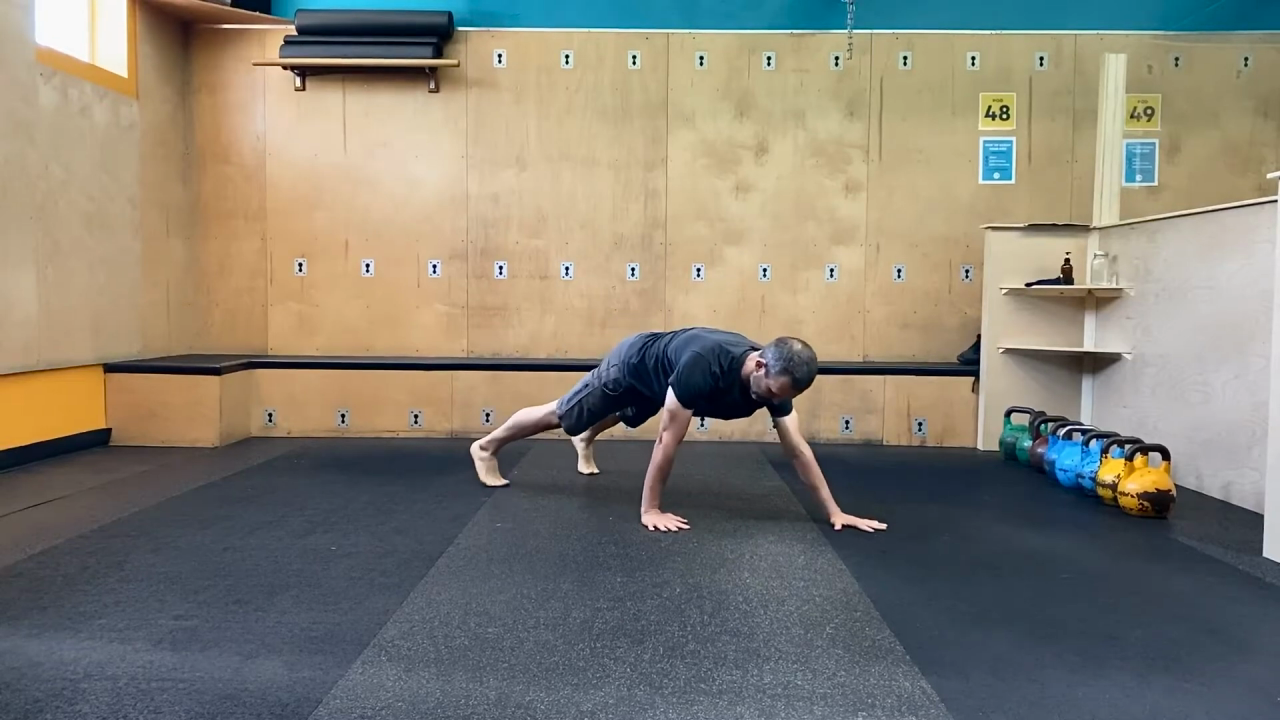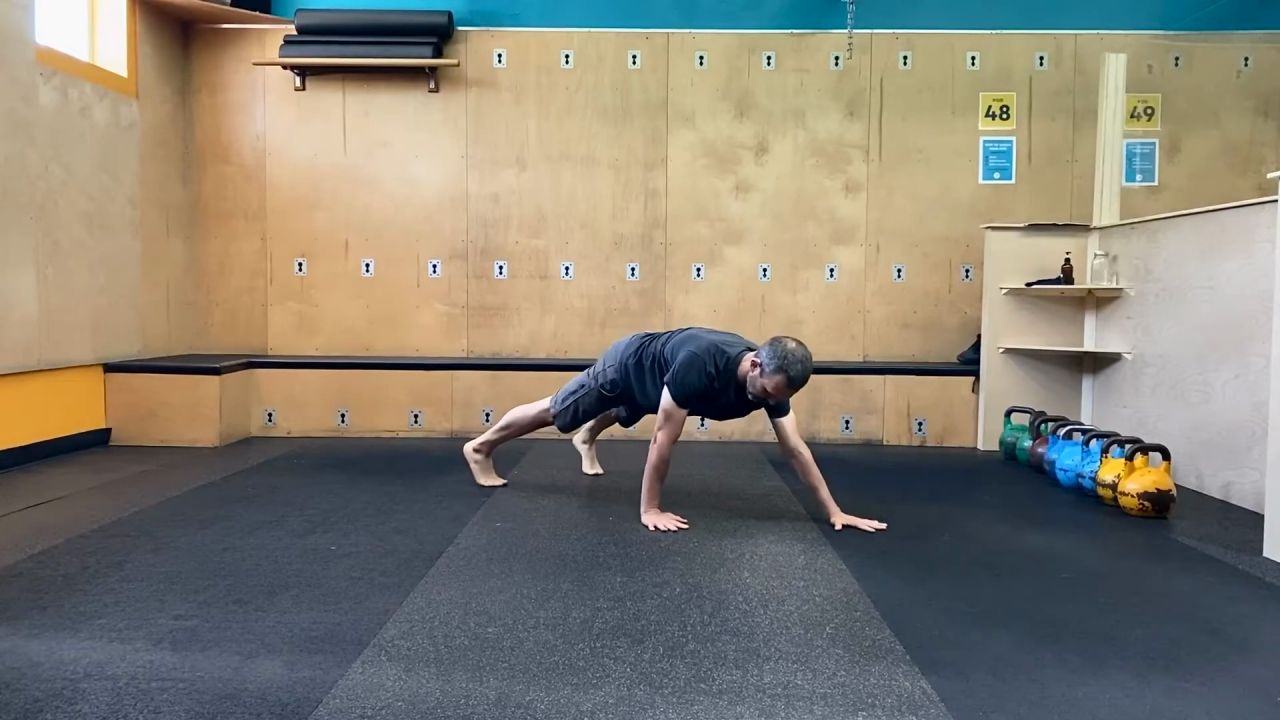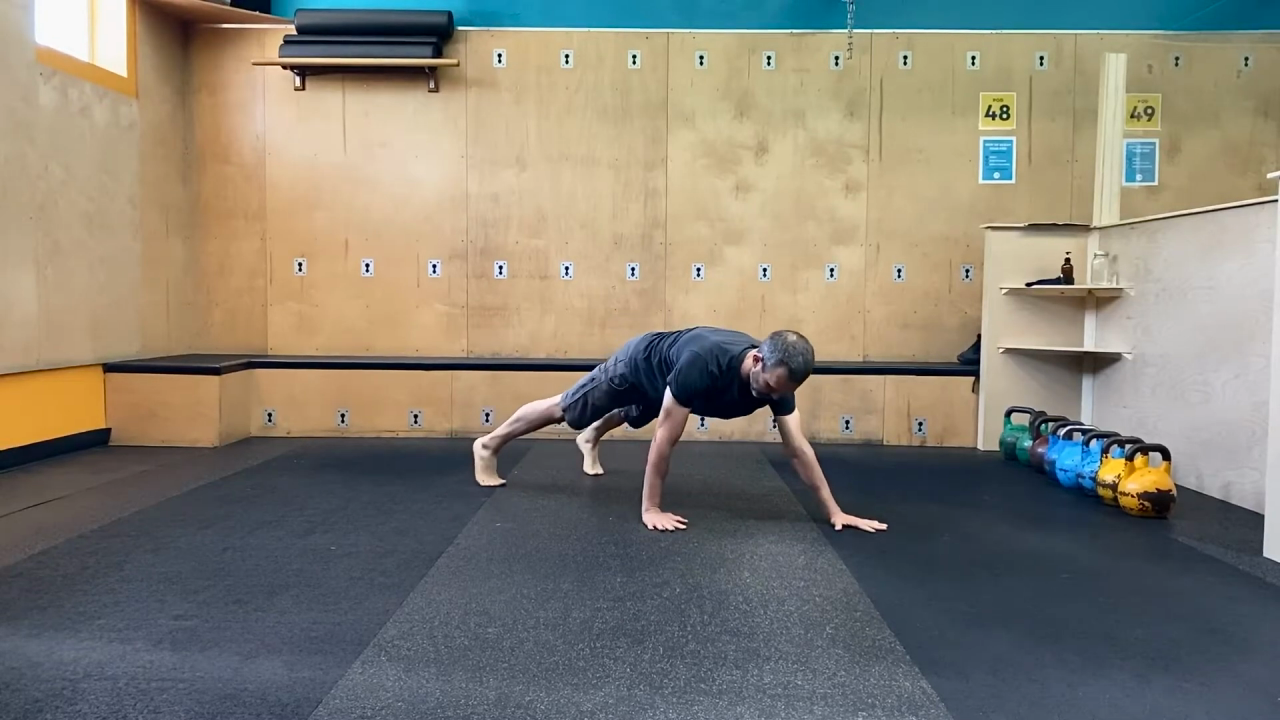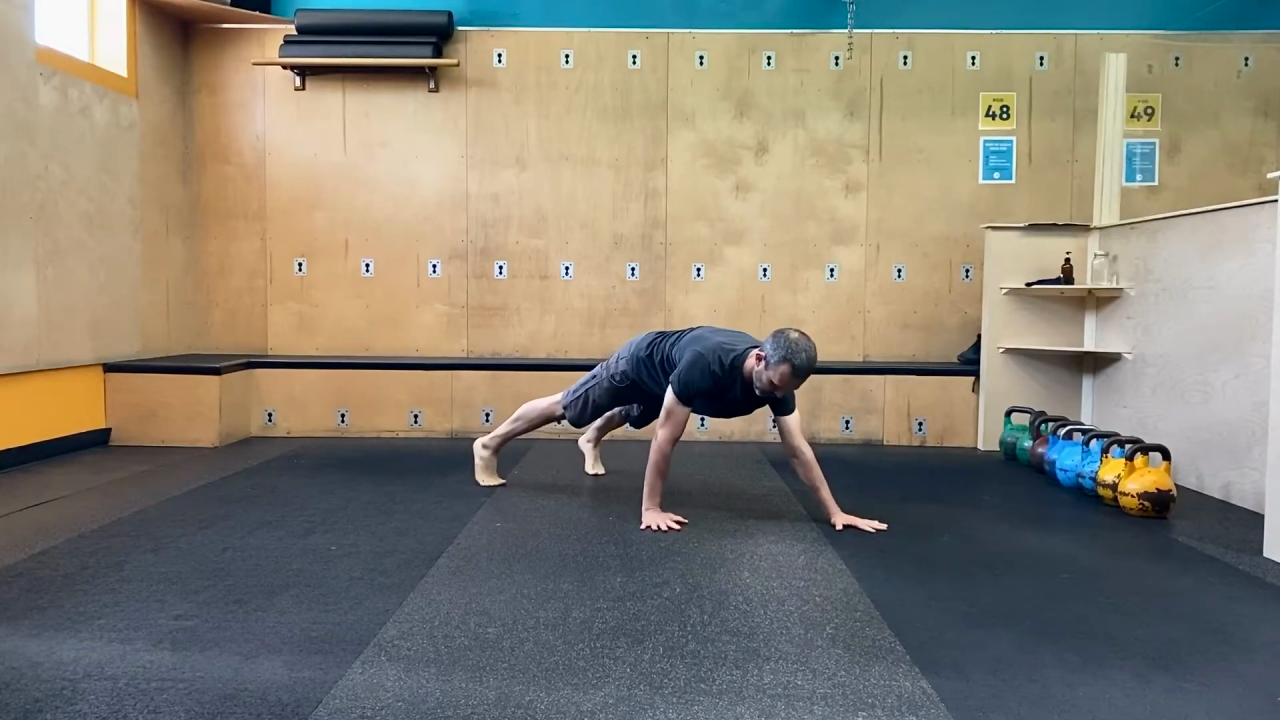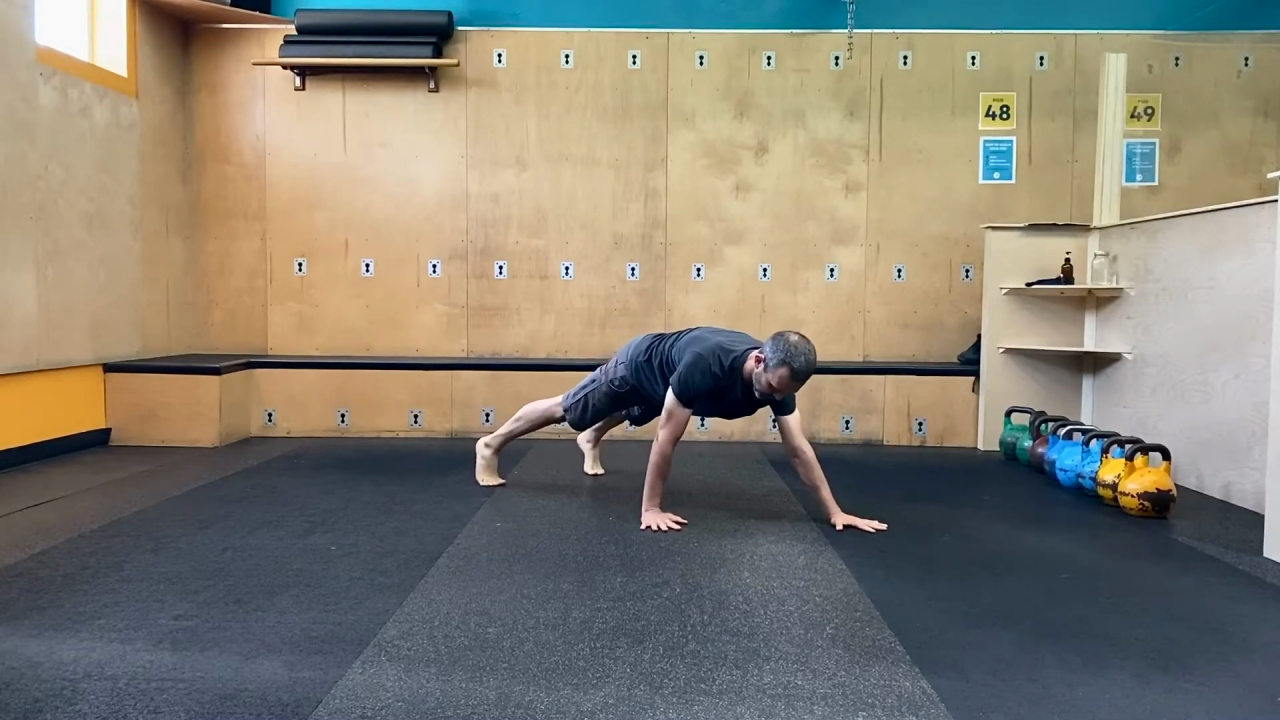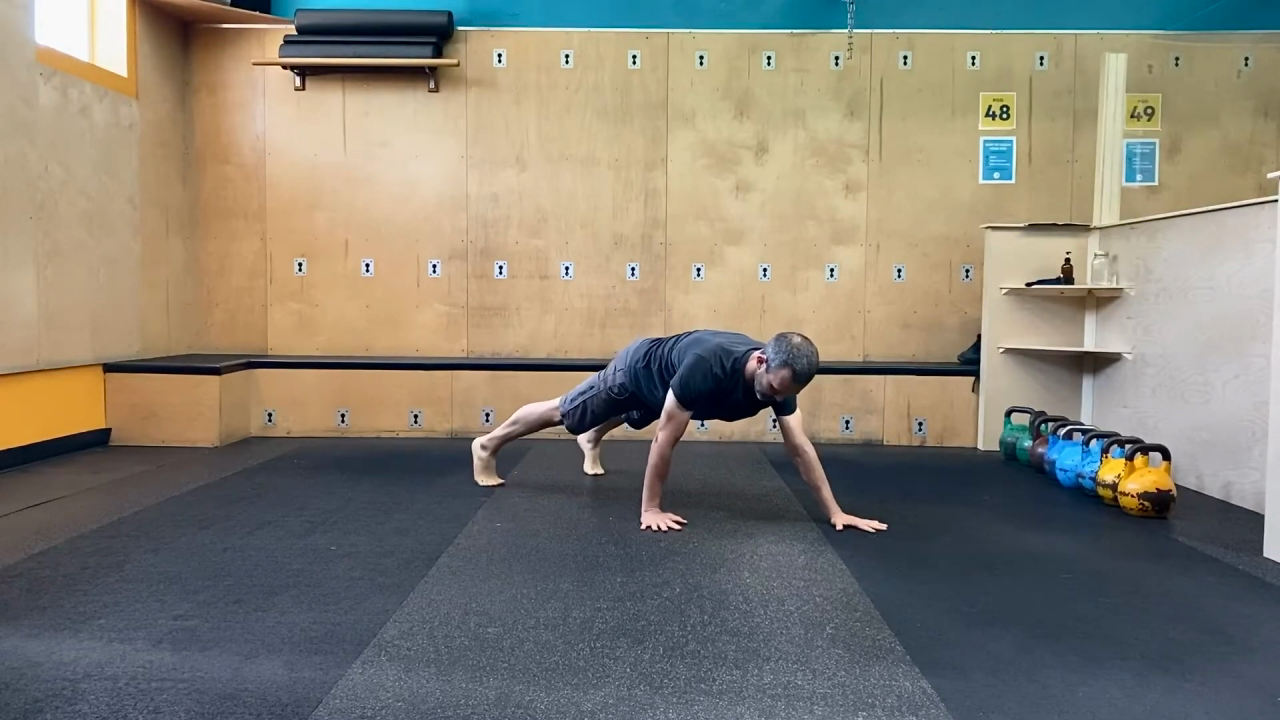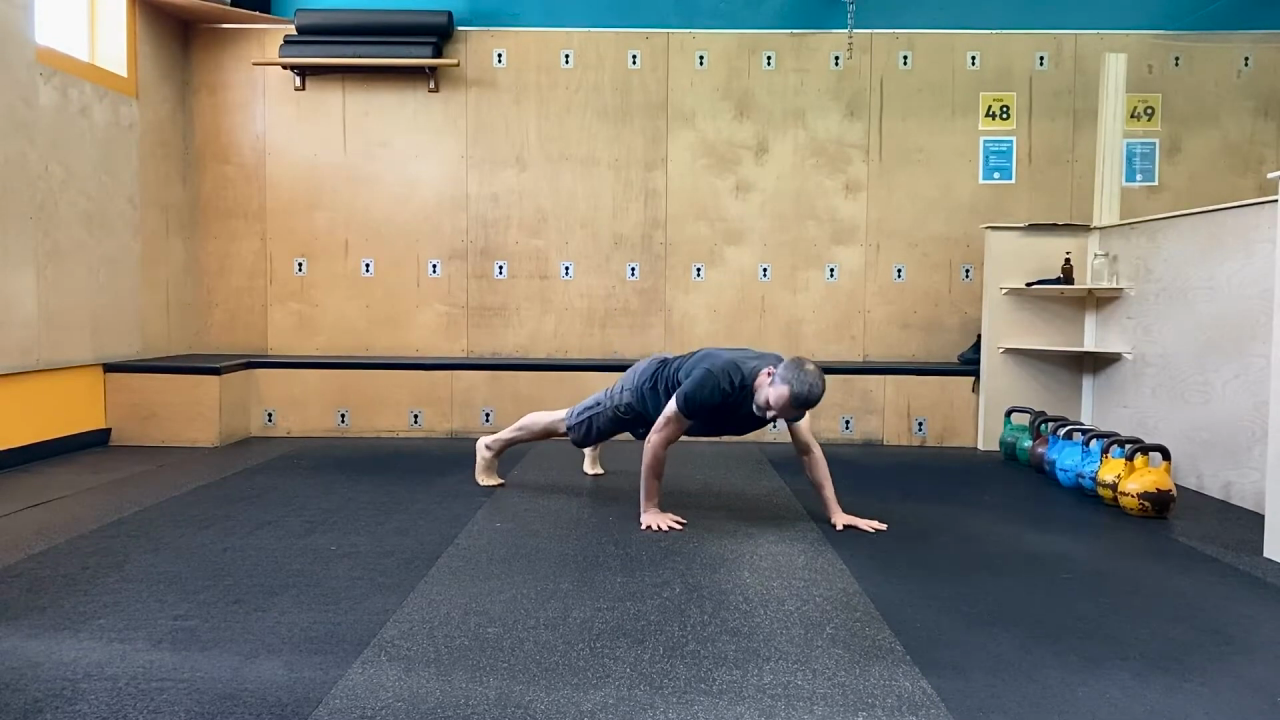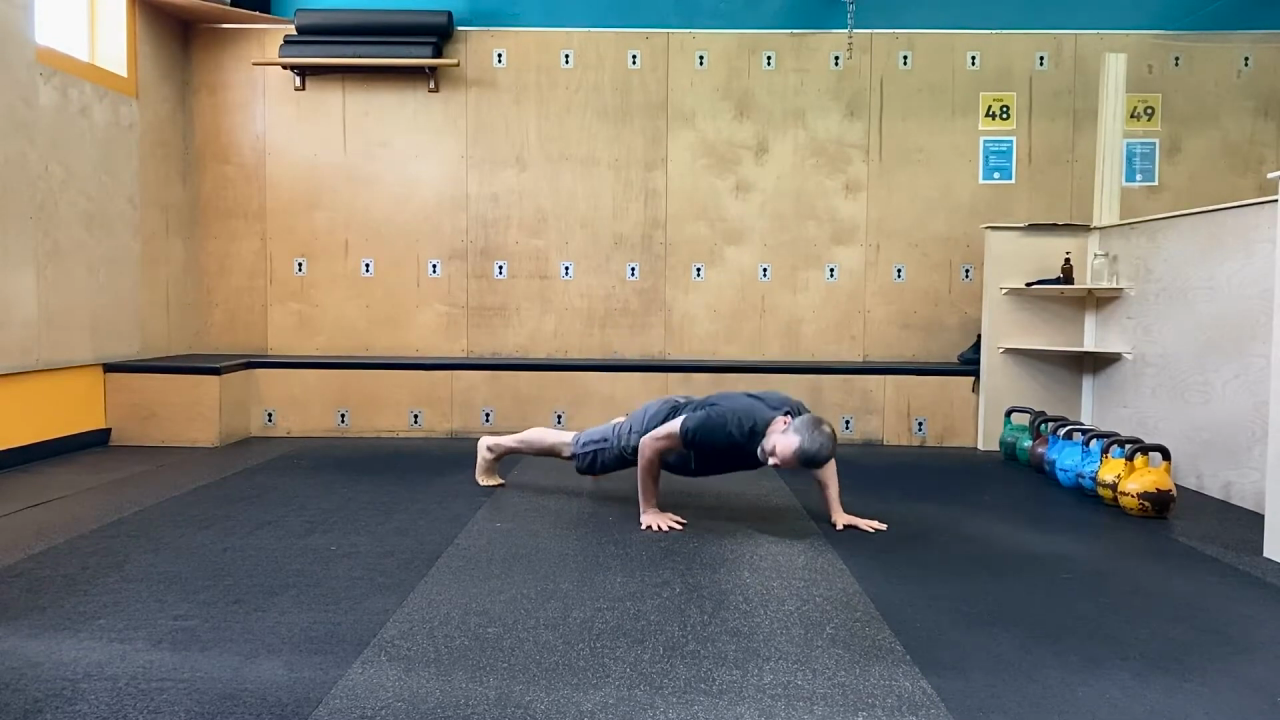
dt=0.3s
person 1, frame 1
left shoulder: (775, 379)
right shoulder: (704, 365)
left elbow: (797, 447)
right elbow: (669, 439)
left wrist: (833, 511)
right wrist: (650, 511)
left hip: (652, 386)
right hip: (632, 364)
left knee: (622, 415)
right knee: (560, 415)
left ankle: (585, 441)
right ankle: (487, 448)
person 1, frame 2
left shoulder: (771, 381)
right shoulder: (700, 364)
left elbow: (795, 447)
right elbow: (663, 439)
left wrist: (834, 511)
right wrist: (650, 510)
left hip: (646, 385)
right hip: (627, 364)
left knee: (622, 413)
right knee: (553, 412)
left ankle: (587, 439)
right ankle: (480, 448)
person 1, frame 3
left shoulder: (776, 376)
right shoulder: (703, 363)
left elbow: (798, 448)
right elbow: (664, 438)
left wrist: (834, 511)
right wrist: (651, 509)
left hip: (660, 382)
right hip: (638, 363)
left knee: (631, 415)
right knee: (564, 408)
left ankle: (590, 439)
right ankle: (489, 446)
person 1, frame 4
left shoulder: (779, 375)
right shoulder: (706, 363)
left elbow: (797, 448)
right elbow: (665, 439)
left wrist: (835, 512)
right wrist: (650, 509)
left hip: (660, 383)
right hip: (640, 363)
left knee: (632, 416)
right knee: (565, 406)
left ankle: (593, 438)
right ankle: (489, 445)
person 1, frame 5
left shoulder: (777, 377)
right shoulder: (706, 364)
left elbow: (798, 448)
right elbow: (666, 440)
left wrist: (834, 512)
right wrist: (650, 510)
left hip: (660, 384)
right hip: (639, 364)
left knee: (630, 415)
right knee: (564, 409)
left ankle: (591, 439)
right ankle: (490, 446)
person 1, frame 6
left shoulder: (780, 378)
right shoulder: (708, 366)
left elbow: (799, 447)
right elbow: (665, 440)
left wrist: (835, 512)
right wrist: (650, 510)
left hip: (658, 388)
right hip: (637, 371)
left knee: (630, 418)
right knee: (562, 413)
left ankle: (591, 439)
right ankle: (487, 446)
person 1, frame 7
left shoulder: (786, 391)
right shoulder: (717, 381)
left elbow: (807, 448)
right elbow: (657, 440)
left wrist: (835, 511)
right wrist: (649, 510)
left hip: (674, 392)
right hip: (646, 389)
right knee: (566, 424)
left ankle: (592, 451)
right ankle: (492, 445)
person 1, frame 8
left shoulder: (800, 424)
right shoulder: (729, 424)
left elbow: (822, 457)
right elbow: (649, 446)
left wrist: (838, 512)
right wrist: (648, 511)
left hip: (683, 416)
right hip: (654, 428)
right knee: (570, 447)
left ankle: (603, 428)
right ankle: (494, 447)
